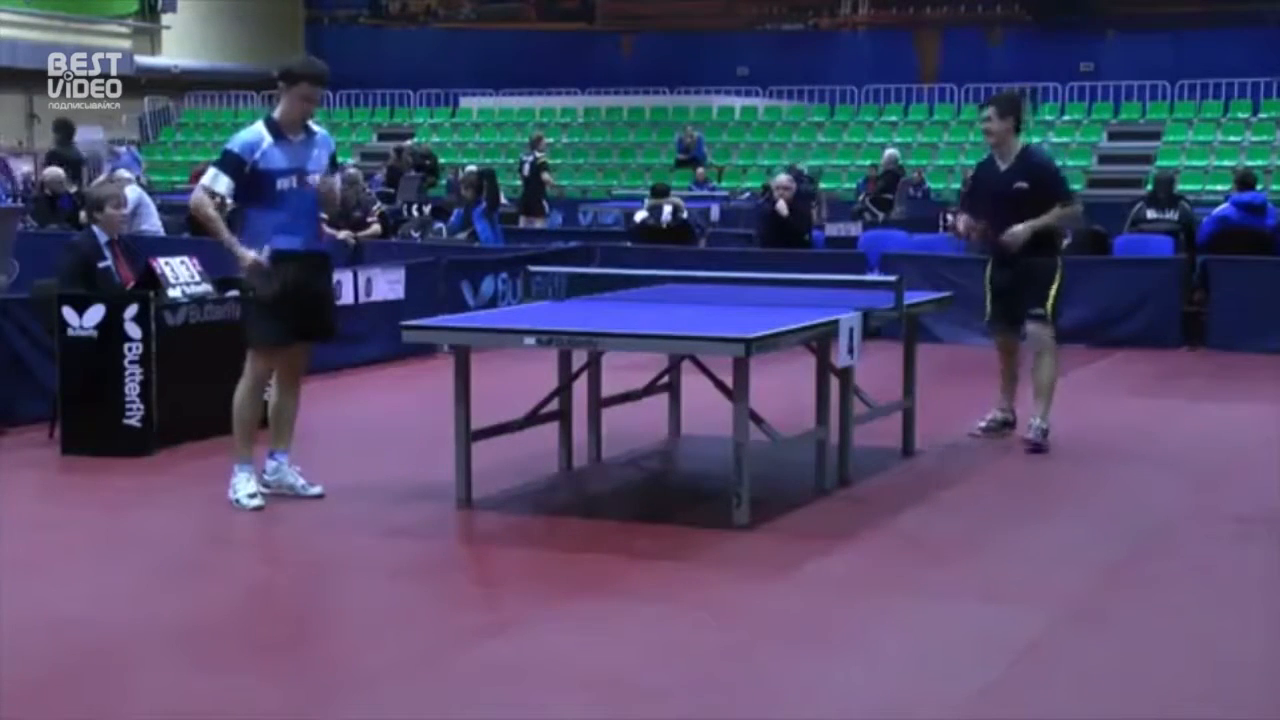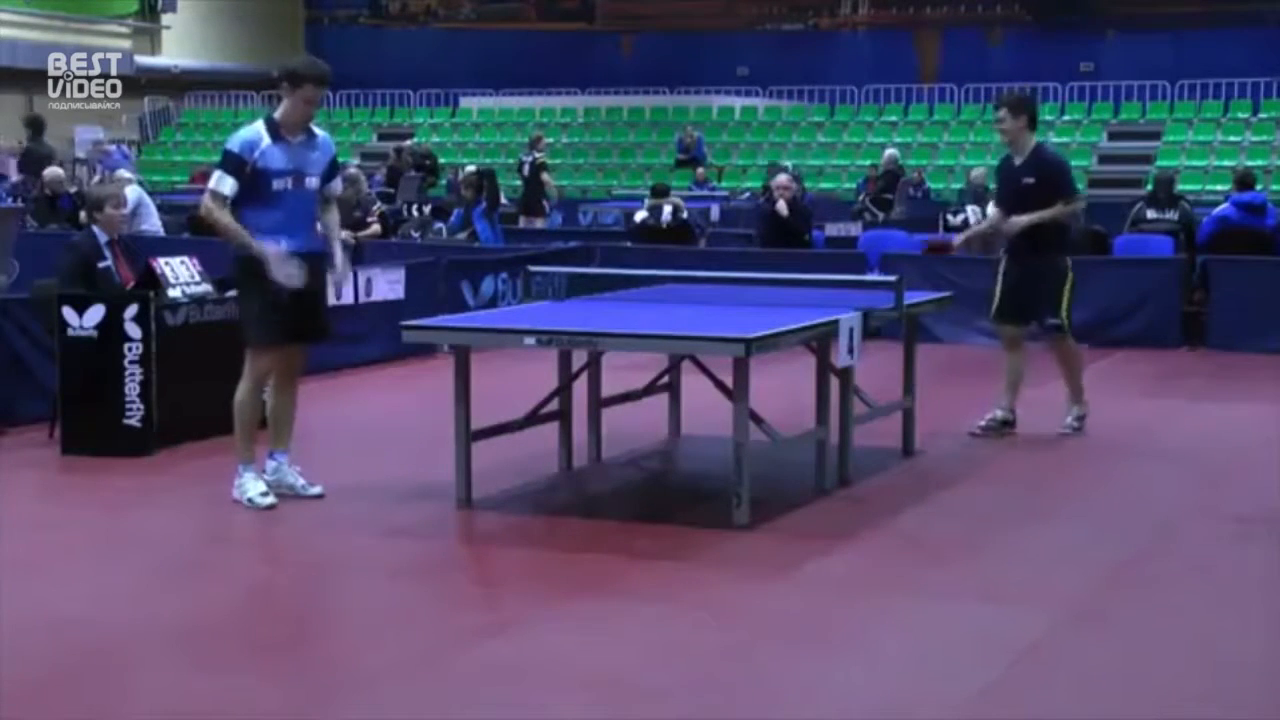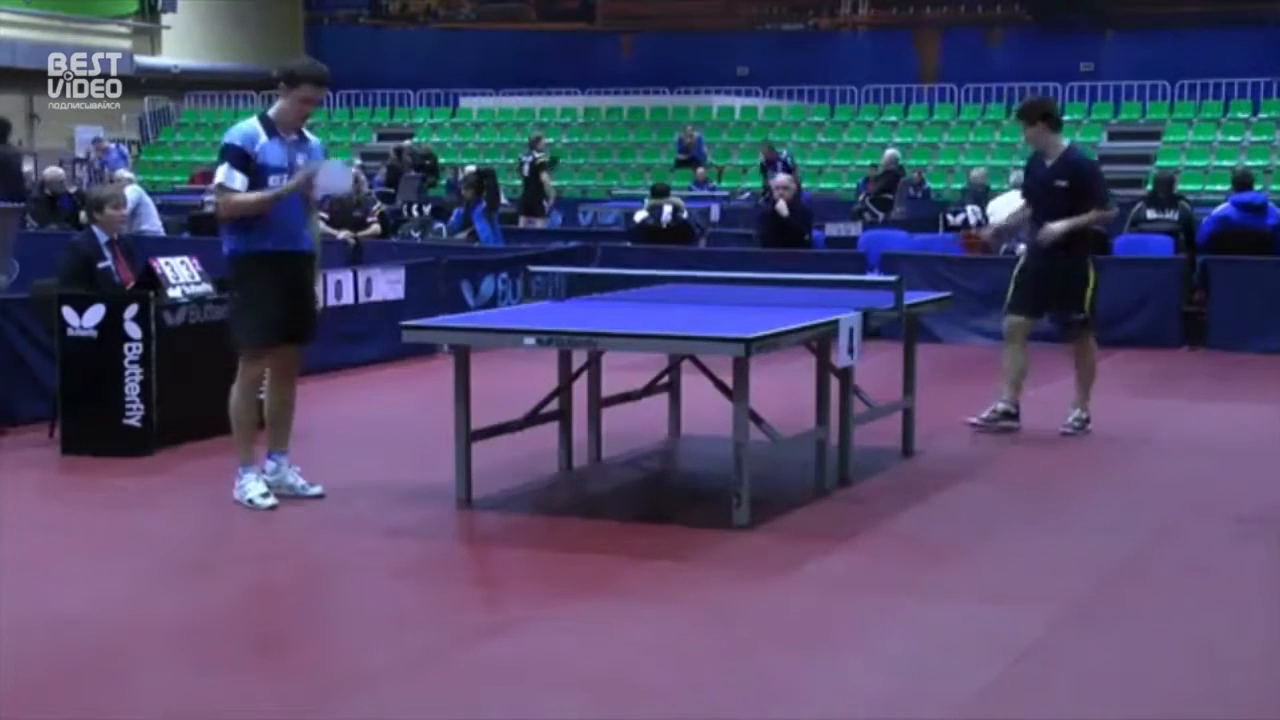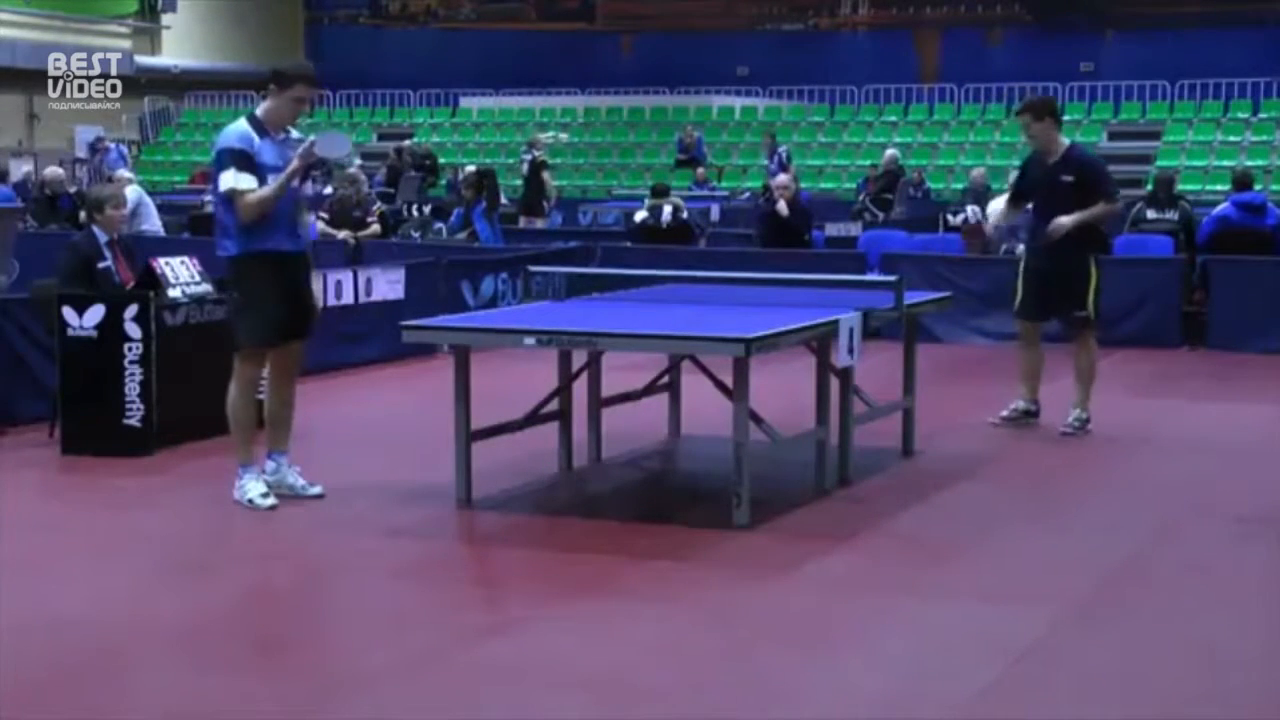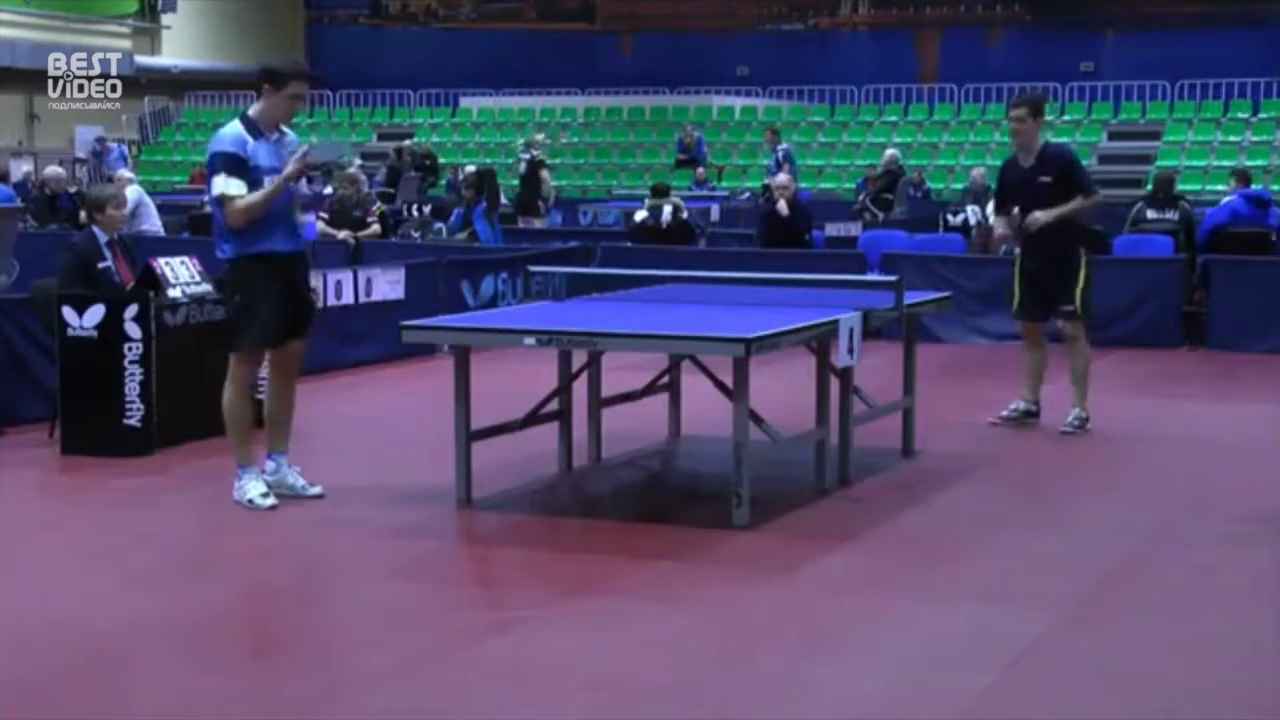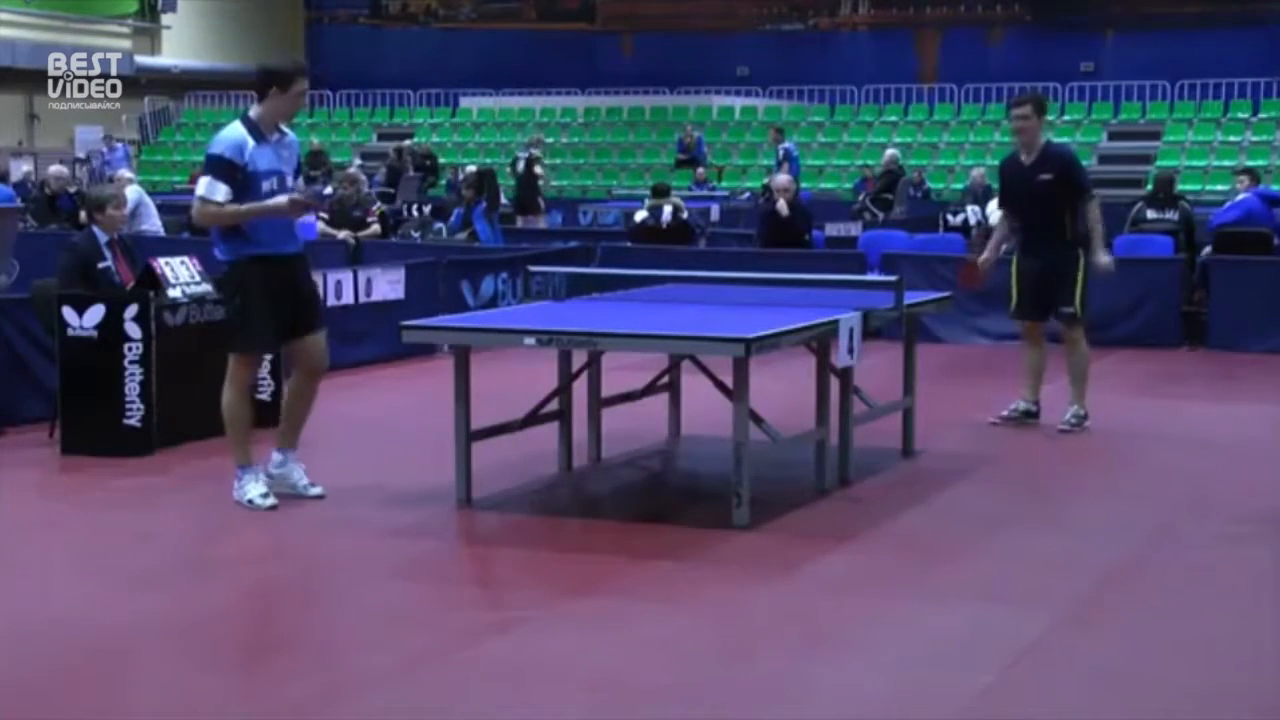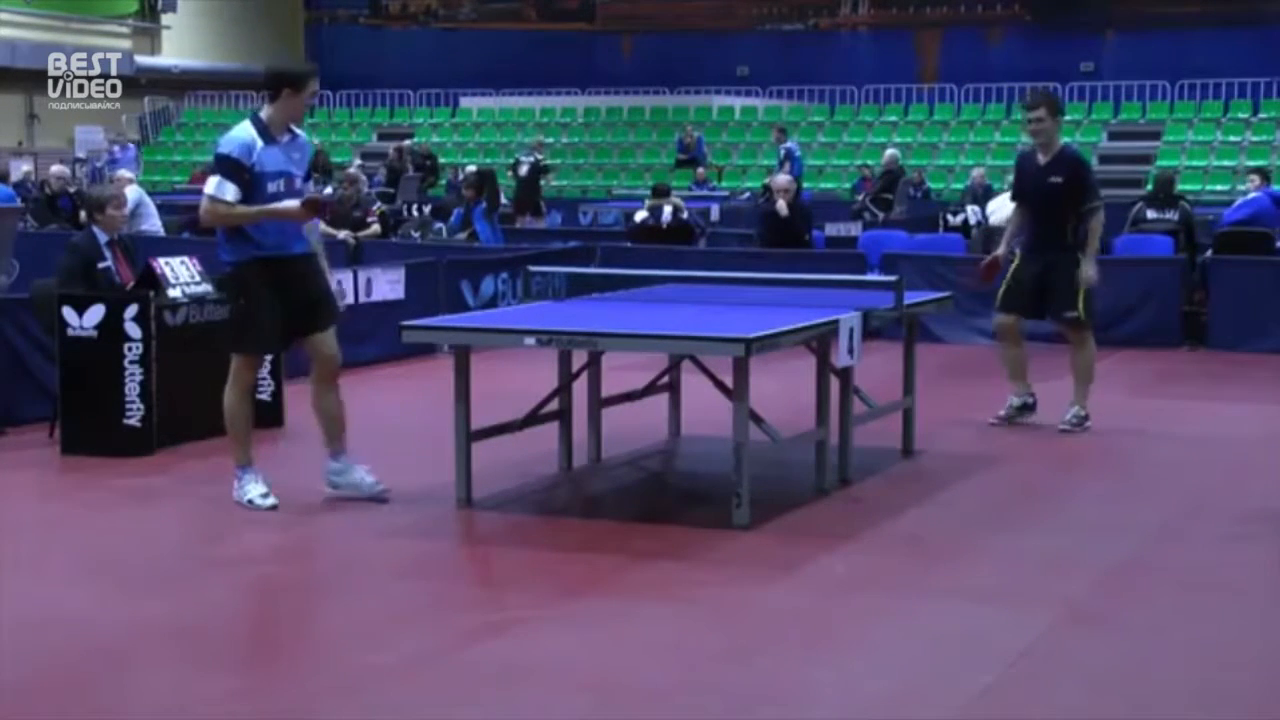
dt=0.3s
person 1, frame 1
left shoulder: (323, 141)
right shoulder: (249, 143)
right elbow: (200, 200)
left wrist: (328, 193)
right wrist: (238, 249)
left hip: (311, 264)
right hip: (270, 269)
left knee: (293, 369)
right knee: (260, 368)
left ankle: (279, 465)
right ankle: (242, 472)
person 1, frame 2
left shoulder: (324, 145)
right shoulder: (247, 143)
right elbow: (210, 207)
left wrist: (337, 248)
right wrist: (258, 247)
left hip: (308, 267)
right hip: (265, 268)
left knee: (291, 369)
right knee: (260, 367)
left ankle: (280, 465)
right ankle: (246, 472)
person 1, frame 3
left shoulder: (312, 146)
right shoulder: (243, 138)
right elbow: (226, 206)
left wrist: (315, 273)
right wrist: (288, 188)
left hip: (297, 264)
right hip: (254, 266)
left knee: (287, 369)
right knee: (253, 370)
left ankle: (278, 466)
right ankle: (246, 474)
person 1, frame 4
left shoulder: (294, 141)
right shoulder: (237, 139)
right elbow: (248, 209)
left wrist: (308, 270)
right wrist: (291, 172)
left hip: (291, 263)
right hip: (252, 265)
left knee: (287, 367)
right knee: (250, 368)
left ankle: (278, 465)
right ankle: (246, 473)
person 1, frame 5
left shoulder: (288, 139)
right shoulder: (230, 142)
right elbow: (236, 214)
left wrist: (304, 264)
right wrist: (285, 178)
left hip: (290, 263)
right hip: (251, 267)
left knee: (287, 367)
right knee: (245, 370)
left ankle: (278, 465)
right ankle: (245, 474)
person 1, frame 6
left shoulder: (290, 141)
right shoulder: (230, 144)
right elbow: (202, 213)
right wrist: (267, 207)
left hip: (290, 262)
right hip: (249, 269)
left knee: (313, 363)
right knee: (243, 372)
left ankle: (282, 460)
right ankle: (245, 474)
person 1, frame 7
left shoulder: (301, 143)
right shoulder: (238, 144)
right elbow: (210, 212)
left wrist: (321, 263)
right wrist: (276, 210)
left hip: (297, 263)
right hip: (254, 270)
left knee: (329, 362)
right knee: (245, 373)
left ankle: (340, 466)
right ankle: (244, 475)
person 2, frame 1
left shoulder: (1039, 164)
right shoulder: (983, 170)
left elbow: (1071, 209)
right elbow: (973, 218)
left wrist: (1029, 227)
right wrist: (965, 224)
left hip: (1039, 263)
right hip: (1002, 265)
left knee: (1040, 337)
right knee: (1005, 341)
left ankle: (1039, 422)
right ankle: (1005, 413)
person 2, frame 2
left shoulder: (1050, 162)
right shoulder: (1004, 167)
left elbow: (1074, 206)
left wrist: (1029, 219)
right wrist: (968, 235)
left hip: (1050, 261)
right hip: (1016, 260)
left knee: (1057, 335)
right knee: (1010, 336)
left ankle: (1078, 405)
right ankle: (1005, 414)
person 2, frame 3
left shoulder: (1081, 164)
right shoulder: (1034, 164)
left elbow: (1108, 211)
left wrist: (1066, 226)
right wrist: (996, 228)
left hip: (1073, 262)
right hip: (1037, 258)
left knee: (1080, 334)
right knee: (1014, 327)
left ankle: (1081, 410)
right ankle: (1008, 407)
person 2, frame 4
left shoulder: (1084, 161)
right shoulder: (1030, 165)
left elbow: (1112, 204)
right elbow: (1015, 206)
left wrist: (1075, 219)
right wrist: (992, 225)
left hip: (1076, 259)
right hip: (1037, 258)
left knee: (1082, 333)
right knee: (1027, 330)
left ankle: (1081, 411)
right ankle: (1028, 403)
person 2, frame 5
left shoulder: (1061, 157)
right shoulder: (1008, 168)
left elbow: (1091, 198)
right elbow: (1002, 212)
left wrist: (1052, 214)
right wrist: (1001, 228)
left hip: (1067, 256)
right hip: (1030, 257)
left knee: (1072, 330)
right knee: (1031, 330)
left ankle: (1079, 409)
right ankle: (1029, 403)
person 2, frame 6
left shoulder: (1062, 158)
right shoulder: (1008, 166)
left elbow: (1088, 203)
left wrist: (1098, 250)
right wrist: (990, 251)
left hip: (1064, 255)
right hip: (1027, 257)
left knee: (1071, 329)
right knee: (1029, 330)
left ankle: (1078, 408)
right ankle: (1029, 403)
person 2, frame 7
left shoulder: (1074, 162)
right shoulder: (1024, 161)
left elbow: (1094, 213)
left wrist: (1090, 261)
right wrist: (1004, 244)
left hip: (1067, 259)
right hip: (1030, 257)
left knee: (1077, 332)
right knee: (1004, 323)
left ankle: (1079, 408)
right ankle: (1022, 397)
